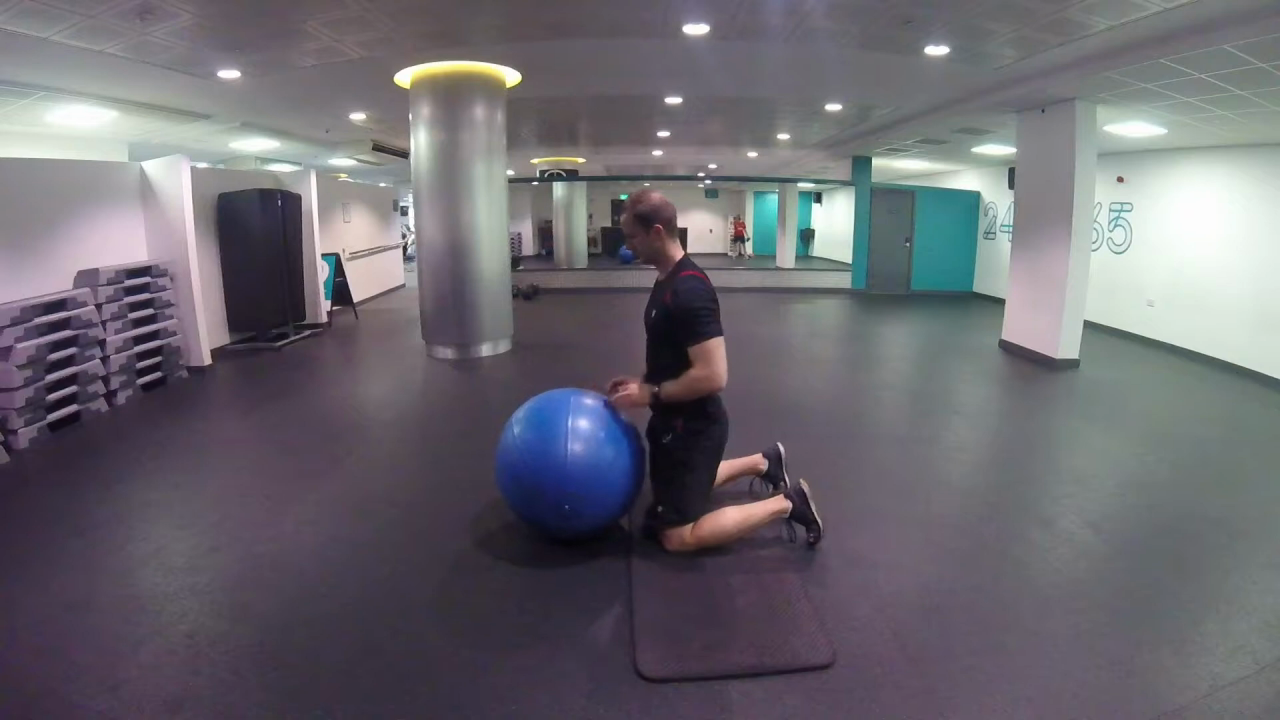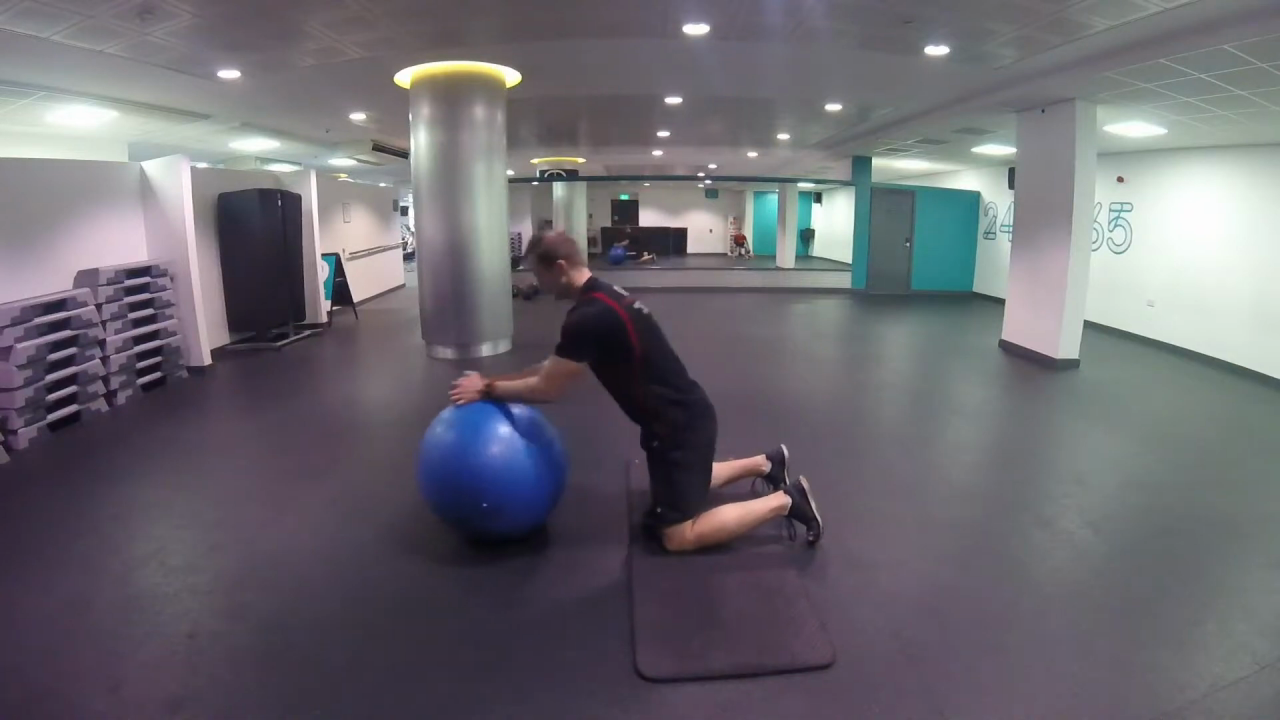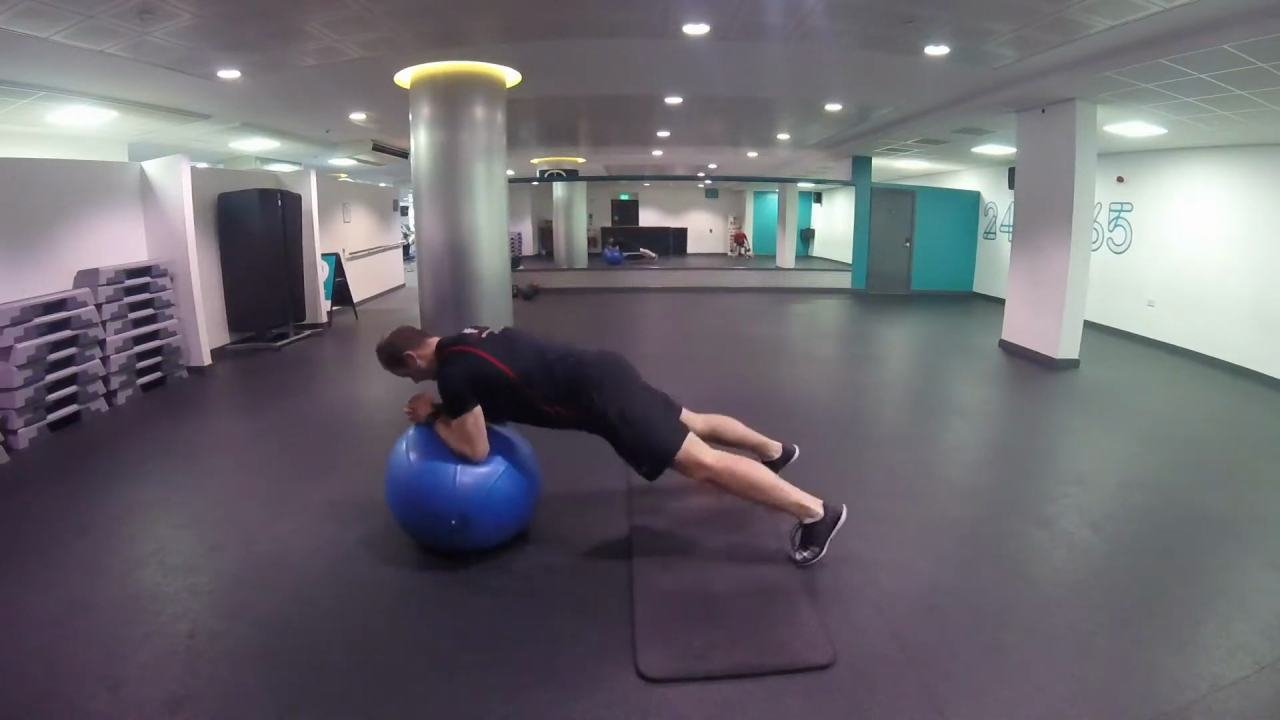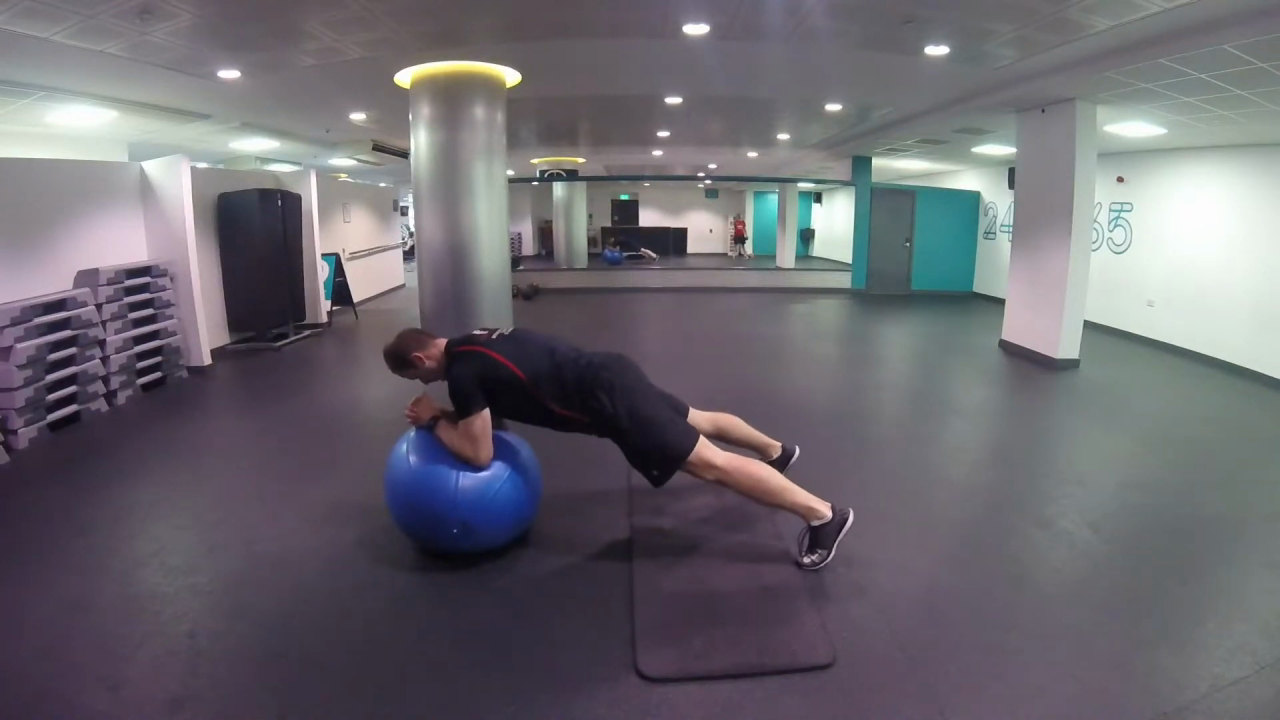
dt=1s
person 1, frame 1
left shoulder: (688, 292)
right shoulder: (669, 280)
left elbow: (712, 376)
left wrist: (650, 394)
right wrist: (644, 382)
left hip: (690, 425)
right hip: (677, 418)
left knee: (676, 535)
left ankle: (785, 503)
right ankle: (763, 462)
person 1, frame 2
left shoulder: (589, 318)
right shoulder: (602, 296)
left elbow: (547, 389)
right elbow: (551, 371)
left wrist: (487, 389)
right wrist: (495, 382)
left hip: (678, 425)
right hip: (684, 414)
left knee: (678, 536)
right knee: (681, 486)
left ankle: (785, 500)
right ankle: (766, 465)
person 1, frame 3
left shoulder: (453, 372)
right shoulder: (467, 341)
left elbow: (475, 450)
right elbow: (494, 405)
left wrist: (432, 418)
right wrist: (448, 411)
left hip: (601, 394)
right hip: (606, 371)
left knee: (699, 461)
right knee: (693, 424)
left ankle: (816, 513)
right ankle: (776, 451)
person 1, frame 4
left shoulder: (462, 371)
right shoulder: (474, 343)
left elbow: (479, 453)
right elbow: (494, 405)
left wrist: (433, 420)
right wrist: (451, 415)
left hip: (610, 401)
right hip: (612, 375)
left knee: (710, 462)
right knee: (700, 422)
left ankle: (823, 515)
right ankle: (777, 450)
